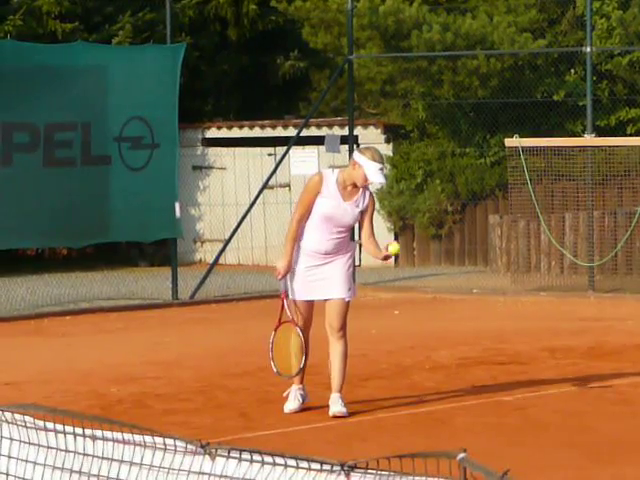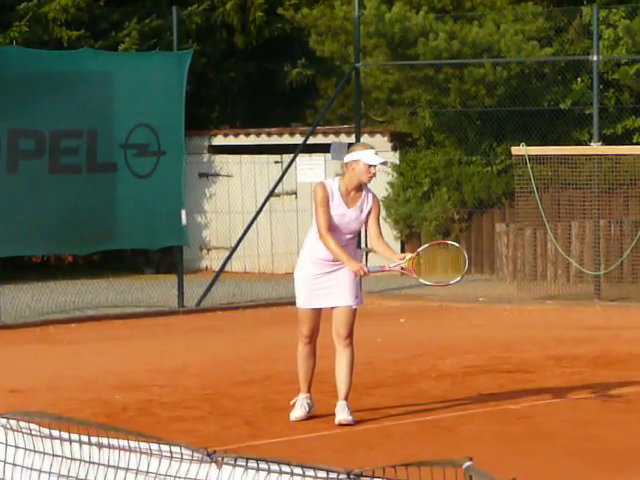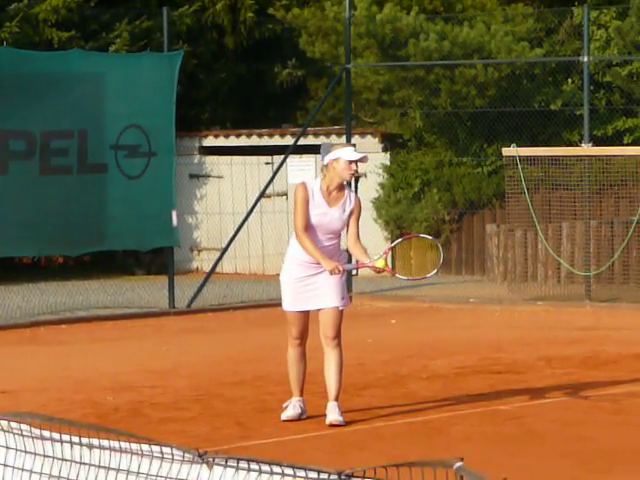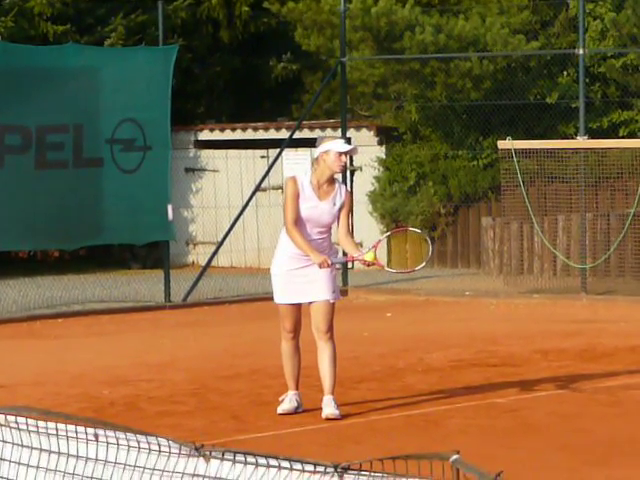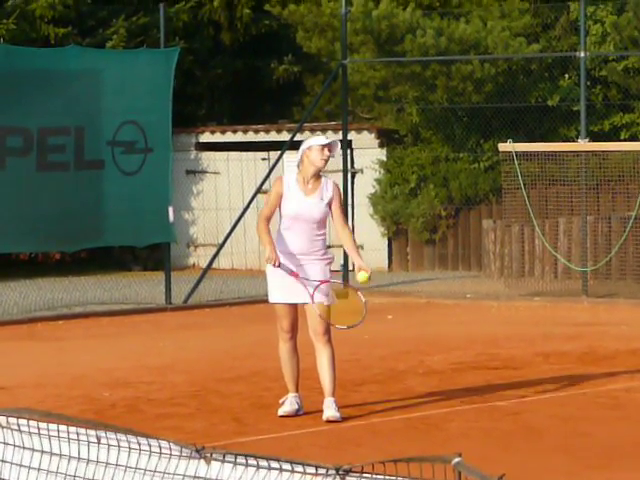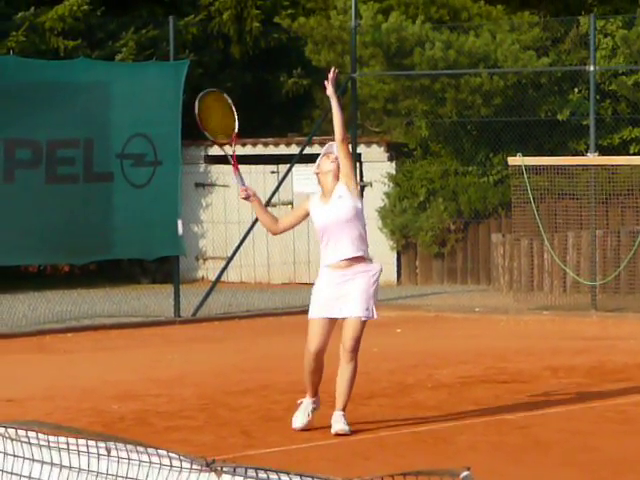
dt=0.7s
person 1, frame 1
left shoulder: (368, 199)
right shoulder: (320, 180)
left elbow: (367, 236)
right elbow: (297, 219)
left wrist: (379, 254)
right wrist: (286, 257)
left hip: (339, 262)
right hip: (305, 260)
left knee: (337, 330)
right knee: (301, 328)
left ankle: (336, 396)
right ankle: (298, 389)
person 1, frame 2
left shoulder: (371, 201)
right shoulder: (324, 189)
left elbow: (376, 240)
right elbow: (324, 233)
left wrist: (400, 258)
right wrist: (350, 261)
left hip: (346, 270)
right hip: (312, 267)
left knee: (344, 338)
right knee: (307, 337)
left ankle: (342, 404)
right ankle: (304, 398)
person 1, frame 3
left shoulder: (353, 201)
right shoulder: (305, 190)
left elbow: (353, 241)
right elbow: (301, 232)
left wrist: (370, 261)
right wrist: (323, 260)
left hip: (331, 273)
right hip: (298, 270)
left knee: (331, 339)
right knee: (296, 340)
left ankle: (333, 405)
right ankle: (296, 401)
person 1, frame 4
left shoulder: (343, 194)
right shoulder: (295, 184)
left elbow: (343, 234)
right elbow: (291, 225)
left wrist: (361, 254)
right wrist: (313, 253)
left hip: (321, 267)
right hip: (288, 264)
left knee: (324, 333)
right knee: (289, 333)
left ankle: (329, 399)
right ankle: (293, 395)
person 1, frame 5
left shoulder: (331, 188)
right shoulder: (283, 184)
left elbow: (342, 228)
right elbow: (263, 220)
left wrist: (358, 260)
right wrist: (269, 247)
left hip: (315, 267)
right hip: (283, 266)
left knee: (322, 335)
right knee: (286, 334)
left ankle: (330, 401)
right ankle: (293, 397)
person 1, frame 6
left shoulder: (349, 186)
right shoulder: (311, 203)
left elbow: (341, 138)
right elbow: (276, 226)
left wrist: (333, 96)
right wrist: (255, 200)
left hip: (359, 277)
right hip: (329, 279)
left knee: (349, 351)
right knee: (314, 350)
left ankle: (339, 414)
right ankle: (310, 400)
